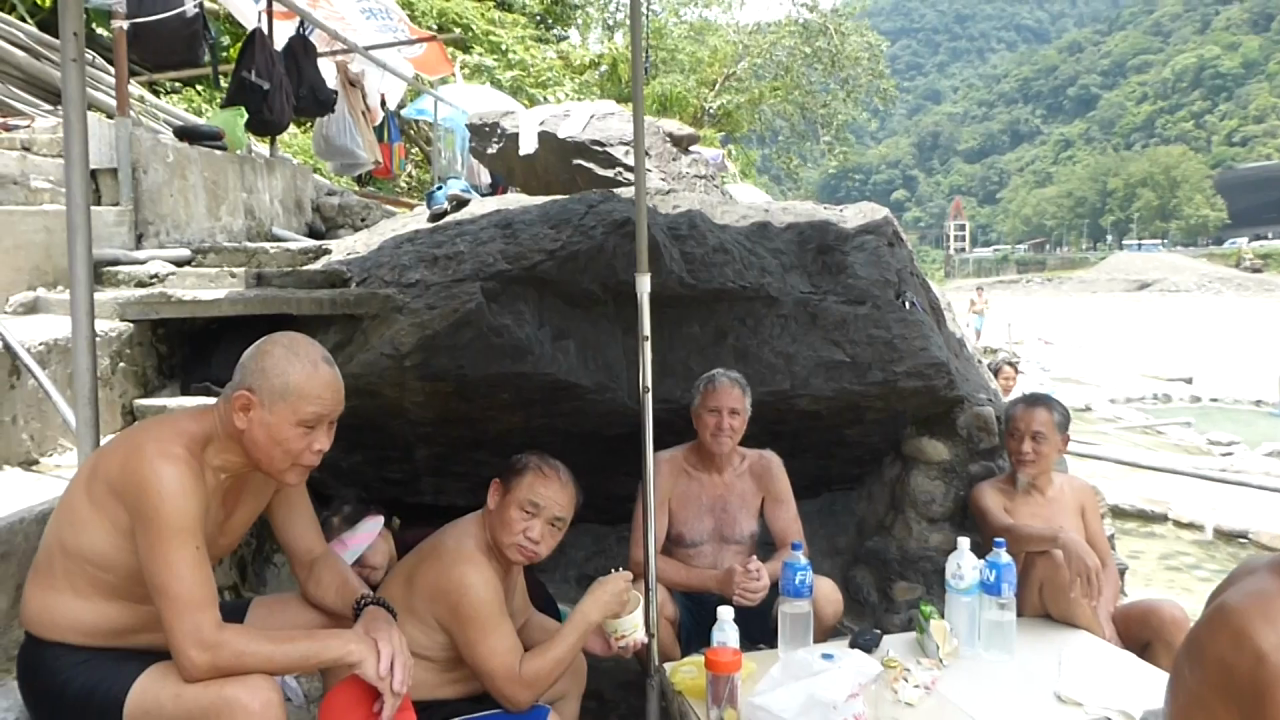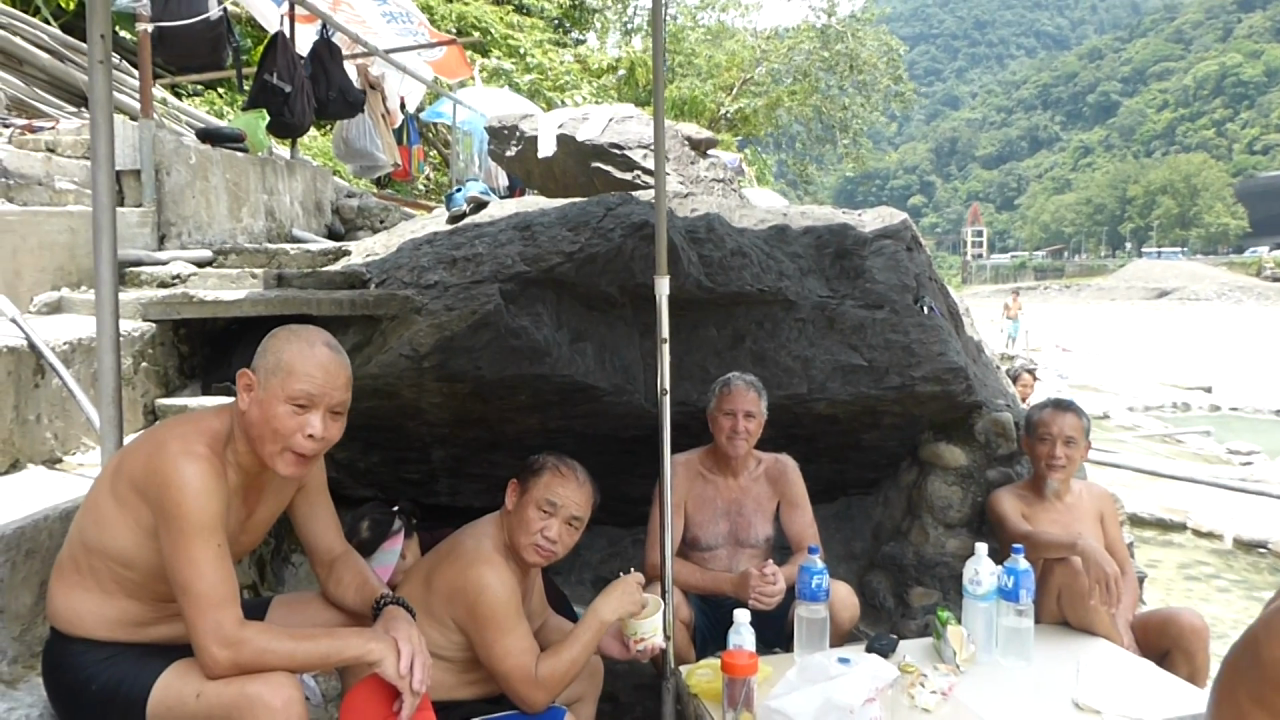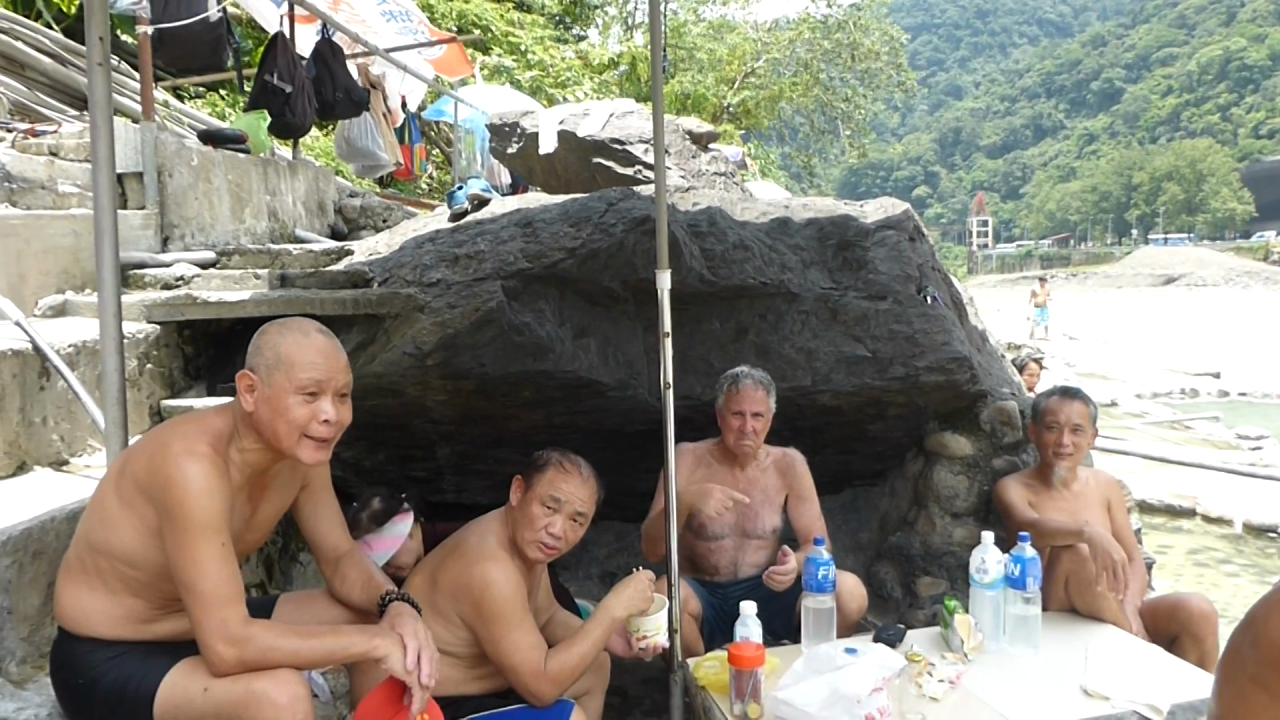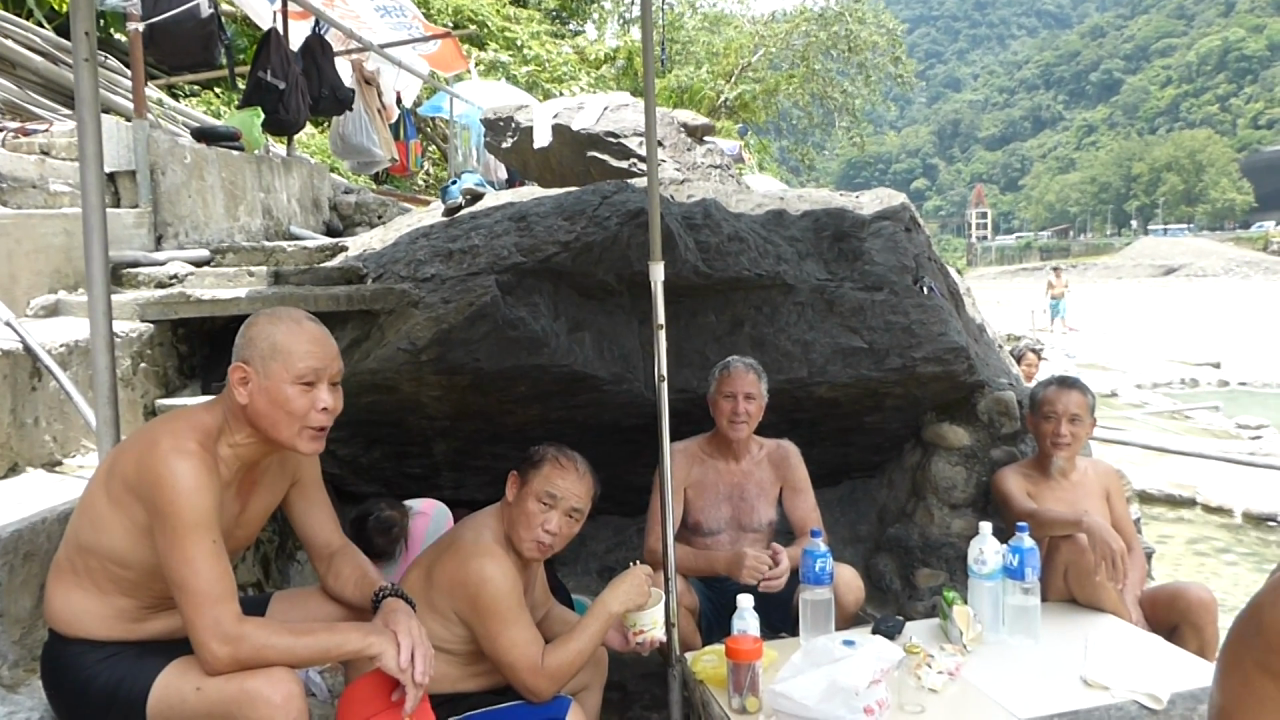
dt=1s
person 1, frame 1
left shoulder: (273, 453)
right shoulder: (167, 467)
left elbow: (315, 561)
right elbow: (200, 653)
left wrist: (372, 612)
right wrist: (346, 646)
left hip: (179, 634)
right hip: (77, 667)
left knee: (355, 622)
person 1, frame 2
left shoulder: (295, 449)
right shoulder: (190, 464)
left elbow: (336, 560)
right elbow: (222, 649)
left wrist: (391, 612)
right wrist: (367, 645)
left hip: (195, 631)
right hip: (100, 664)
left knee: (372, 620)
person 1, frame 3
left shoulder: (299, 446)
right shoulder: (193, 463)
left elbow: (341, 558)
right elbow: (227, 647)
left wrist: (396, 607)
right wrist: (373, 641)
left hip: (204, 628)
right hip: (108, 662)
left knee: (379, 617)
person 1, frame 4
left shoulder: (289, 442)
right shoulder: (182, 459)
left elbow: (334, 554)
right elbow: (221, 646)
left wrist: (391, 603)
right wrist: (366, 638)
left hip: (193, 628)
right hip: (101, 663)
left knee: (375, 613)
person 2, frame 1
left shoulder: (503, 542)
right shoulder: (467, 573)
left elbow: (522, 623)
right elbow: (517, 689)
left wrist: (584, 636)
right wrist: (590, 610)
left hip: (446, 690)
left knee: (574, 667)
person 2, frame 2
left shoulder: (519, 544)
right shoulder: (484, 574)
left elbow: (540, 624)
right elbow: (533, 692)
left wrist: (599, 638)
right wrist: (602, 611)
left hip: (455, 689)
left knee: (587, 671)
person 2, frame 3
left shoulder: (526, 539)
right shoulder: (490, 569)
left elbow: (546, 617)
right elbow: (542, 684)
left wrist: (608, 636)
right wrist: (613, 607)
left hip: (464, 684)
left knee: (596, 666)
person 2, frame 4
left shoulder: (521, 536)
right shoulder: (486, 564)
left elbow: (545, 612)
right elbow: (539, 681)
left wrist: (603, 631)
right wrist: (610, 604)
left hip: (460, 680)
left knee: (592, 660)
person 3, frame 1
left shoulder: (765, 466)
right shoulder: (666, 467)
left elbow: (794, 548)
right elbow: (641, 560)
left wrist: (766, 574)
right wrist: (716, 581)
left hip: (746, 601)
right hip: (685, 603)
left knee: (826, 596)
person 3, frame 2
left shoulder: (781, 470)
right shoulder: (681, 470)
left elbow: (810, 552)
right elbow: (656, 563)
left wrist: (782, 577)
right wrist: (731, 582)
left hip: (760, 604)
right hip: (698, 608)
left knee: (842, 600)
person 3, frame 3
left shoulder: (788, 464)
right shoulder: (688, 458)
right elbow: (652, 549)
left wrist: (796, 563)
right wrist: (684, 502)
left hip: (766, 593)
right hip: (705, 599)
left knee: (850, 591)
right knee: (666, 594)
person 3, frame 4
left shoulder: (783, 456)
right shoulder: (681, 458)
right elbow: (655, 549)
left wrist: (787, 559)
right wrist: (725, 563)
left hip: (763, 589)
right hip: (703, 593)
left knee: (847, 584)
right knee: (661, 587)
person 4, frame 1
left shoulder: (1079, 491)
right shoulder: (989, 493)
left elbow: (1107, 566)
right elbow: (1006, 534)
left wrist: (1102, 615)
right wrist: (1063, 539)
left hip: (1088, 620)
left knee: (1170, 618)
right knee: (1049, 558)
person 4, frame 2
left shoulder: (1098, 497)
right shoulder: (1007, 500)
left elbow: (1126, 573)
right elbow: (1025, 540)
left wrist: (1120, 623)
right wrist: (1082, 545)
left hip: (1107, 629)
left knee: (1189, 626)
right knee: (1067, 565)
person 4, frame 3
left shoulder: (1104, 485)
right shoulder: (1013, 488)
left elbow: (1134, 560)
right elbow: (1031, 528)
left wrist: (1129, 609)
right wrist: (1088, 532)
left hip: (1115, 615)
left knee: (1198, 611)
right knee: (1074, 553)
person 4, frame 4
left shoulder: (1103, 474)
right shoulder: (1011, 478)
left elbow: (1134, 550)
right elbow: (1029, 519)
left wrist: (1129, 599)
right wrist: (1087, 522)
left hip: (1116, 604)
left knee: (1198, 600)
right knee: (1072, 542)
